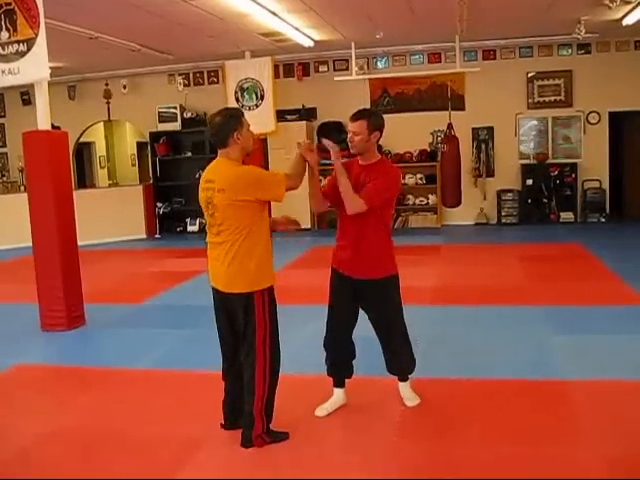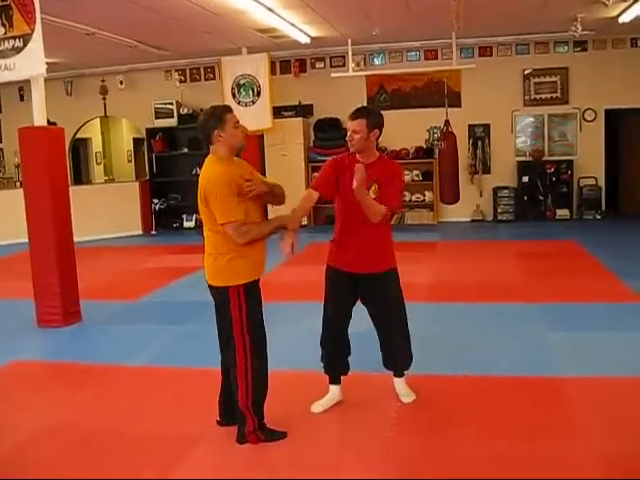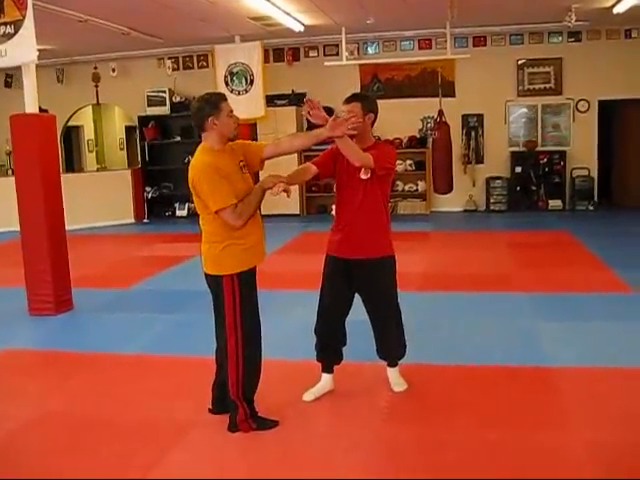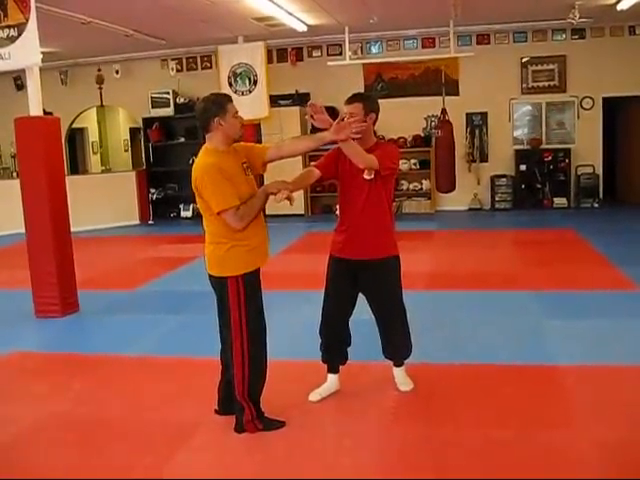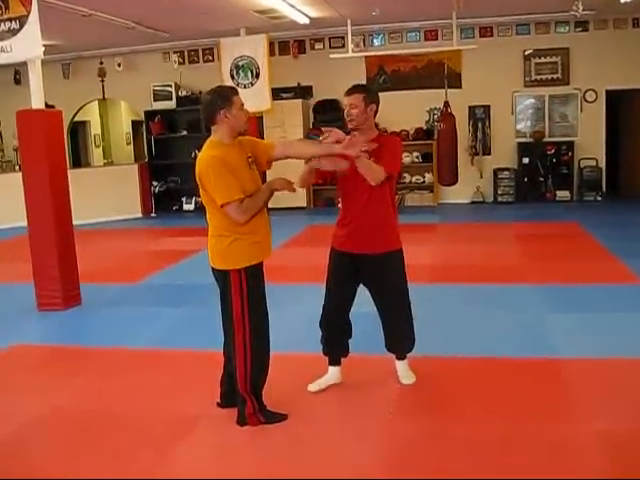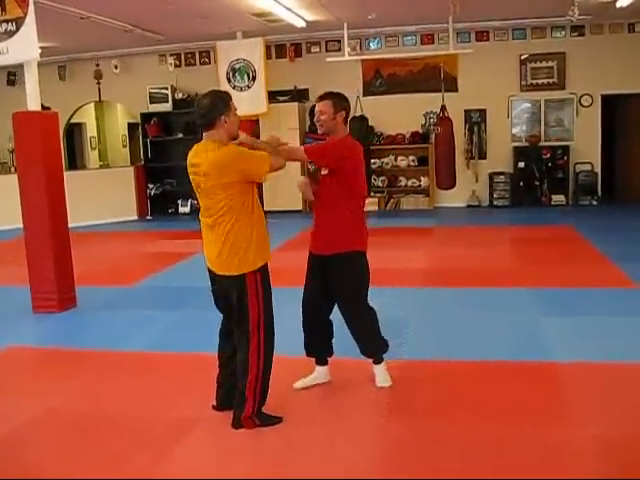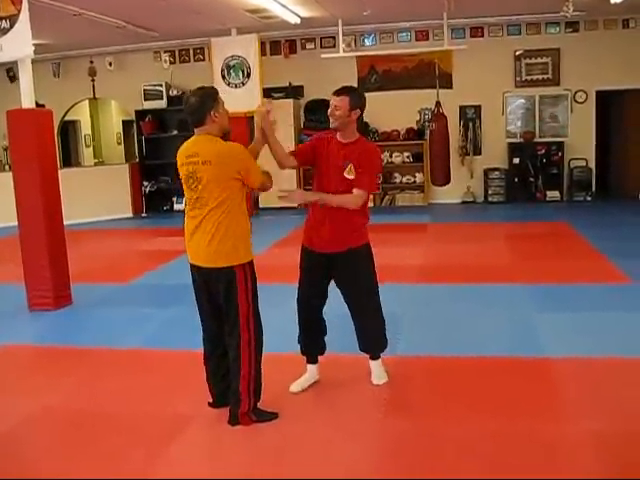
dt=0.7s
person 1, frame 1
left shoulder: (209, 176)
right shoulder: (246, 176)
right elbow: (293, 180)
left wrist: (271, 222)
right wrist: (304, 155)
left hip: (222, 280)
right hip: (248, 282)
left knee: (234, 352)
right knee: (261, 355)
left ankle: (234, 414)
right ankle: (256, 430)
person 1, frame 2
left shoulder: (237, 167)
right shoulder: (218, 176)
left elbow: (276, 196)
right elbow: (239, 234)
left wrist: (266, 191)
right wrist: (279, 223)
left hip: (236, 273)
right hip: (233, 275)
left knee: (235, 346)
right knee: (249, 350)
left ankle: (230, 411)
right ankle: (251, 426)
person 1, frame 3
left shoulder: (236, 151)
right shoulder: (205, 166)
left elbow: (281, 146)
right elbow: (236, 217)
left wrist: (325, 133)
right wrist: (262, 186)
left hip: (238, 261)
right hip: (228, 264)
left knee: (232, 336)
right knee: (241, 338)
left ankle: (223, 400)
right ankle: (242, 414)
person 1, frame 4
left shoulder: (239, 152)
right shoulder: (209, 167)
left elbow: (283, 149)
right elbow: (238, 219)
left wrist: (329, 136)
right wrist: (266, 191)
left hip: (242, 261)
right hip: (233, 265)
left knee: (238, 337)
right knee: (247, 340)
left ankle: (230, 401)
right ankle: (249, 415)
person 1, frame 5
left shoulder: (244, 146)
right shoulder: (213, 160)
left elbow: (289, 148)
right elbow: (240, 212)
left wrist: (338, 148)
right wrist: (271, 186)
left hip: (246, 255)
right hip: (235, 259)
left knee: (240, 330)
right knee: (249, 333)
left ankle: (231, 393)
right ankle: (251, 408)
person 1, frame 6
left shoulder: (197, 155)
right shoulder: (231, 157)
right elbow: (276, 162)
right wrist: (247, 141)
left hip: (218, 261)
right hip: (243, 262)
left knee: (233, 329)
right knee: (256, 335)
left ankle: (226, 396)
right ankle: (247, 412)
person 1, frame 7
left shoulder: (185, 153)
right shoulder: (229, 152)
right elbow: (264, 183)
left wrist: (257, 141)
right wrist: (262, 144)
left hip: (199, 257)
right hip: (229, 257)
left knee: (214, 329)
right knee: (244, 332)
left ankle: (221, 393)
right ankle: (244, 408)
person 2, frame 1
left shoulder: (388, 173)
right shoulder: (344, 168)
left elbow: (354, 207)
right elbow: (319, 207)
left wrist: (339, 169)
right wrist: (313, 170)
left hip: (378, 269)
right hip: (343, 266)
left knee: (391, 329)
right knee: (336, 331)
left ankle: (404, 383)
right ankle: (338, 393)
person 2, frame 2
left shoulder: (392, 171)
right shoulder: (338, 164)
left elbow: (377, 216)
right elbow: (310, 197)
left wrist: (361, 189)
right wrist: (290, 229)
left hip: (378, 264)
right hip: (340, 263)
left knee: (392, 323)
right knee: (333, 327)
left ankle: (400, 379)
right ankle: (334, 389)
person 2, frame 3
left shoulder: (386, 153)
right shoulder: (337, 152)
left elbow: (361, 160)
right elbow: (310, 169)
left wrist: (329, 126)
right wrist: (286, 179)
left hip: (376, 252)
right hip: (339, 250)
left knee: (385, 314)
right knee: (329, 315)
left ankle: (393, 369)
right ankle: (327, 377)
person 2, frame 4
left shoulder: (388, 152)
right shoulder: (339, 154)
left elbow: (365, 162)
right elbow: (313, 173)
left wrist: (333, 129)
right wrist: (289, 186)
left hip: (380, 253)
right hip: (343, 251)
left knee: (391, 314)
right knee: (333, 317)
left ankle: (399, 369)
right ankle: (332, 378)
person 2, frame 5
left shoulder: (391, 145)
right shoulder: (339, 147)
left elbow: (376, 177)
right elbow: (305, 178)
left wrist: (349, 146)
right wrist: (314, 165)
left hip: (383, 246)
right hip: (344, 244)
left knee: (395, 306)
right knee: (334, 309)
left ankle: (401, 362)
right ankle: (333, 369)
person 2, frame 6
left shoulder: (344, 148)
right shoulder: (330, 151)
left elbow: (293, 153)
right wrist: (307, 189)
left hip: (346, 247)
right hip: (323, 246)
left knee: (355, 308)
right knee: (313, 309)
left ankle: (379, 363)
right ankle: (322, 368)
person 2, frame 7
left shoulder: (369, 153)
right shoulder: (320, 143)
left elbow: (357, 201)
right elbow: (287, 162)
left wrist: (312, 196)
right wrist: (268, 133)
left hip: (352, 246)
right hip: (315, 243)
left knee: (365, 305)
right knee: (308, 305)
left ankle: (375, 361)
right ankle: (312, 368)
